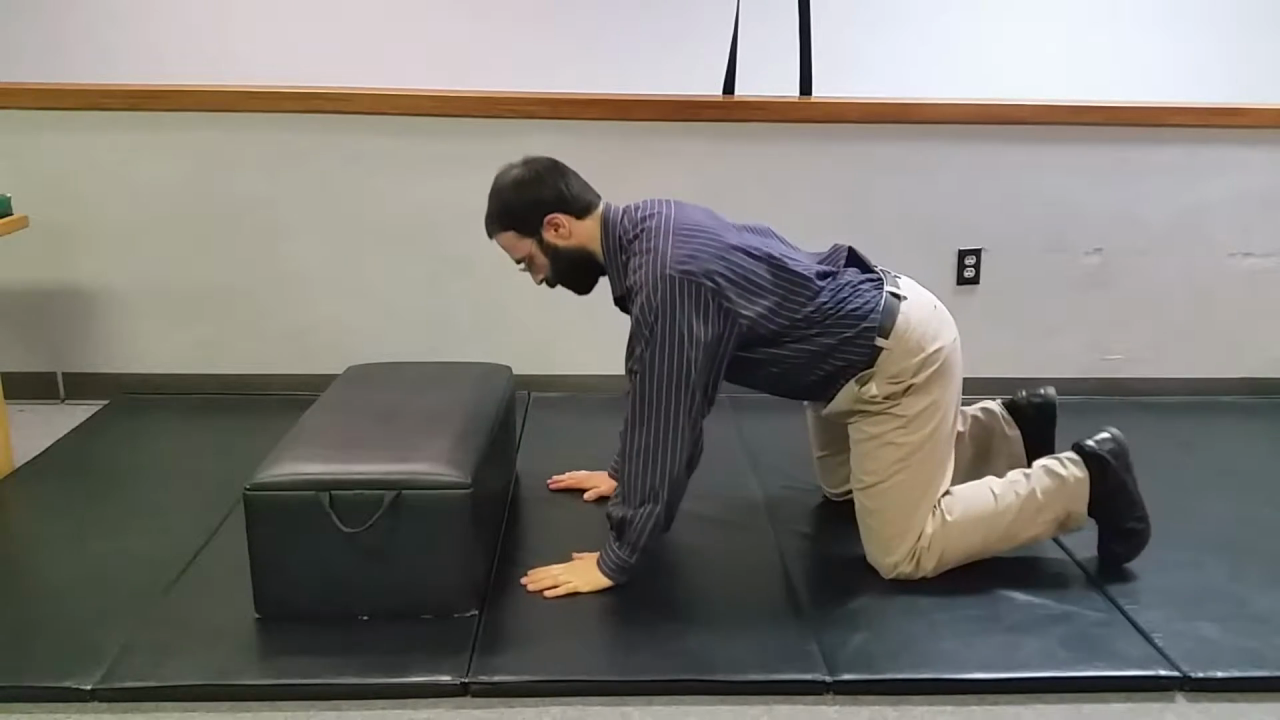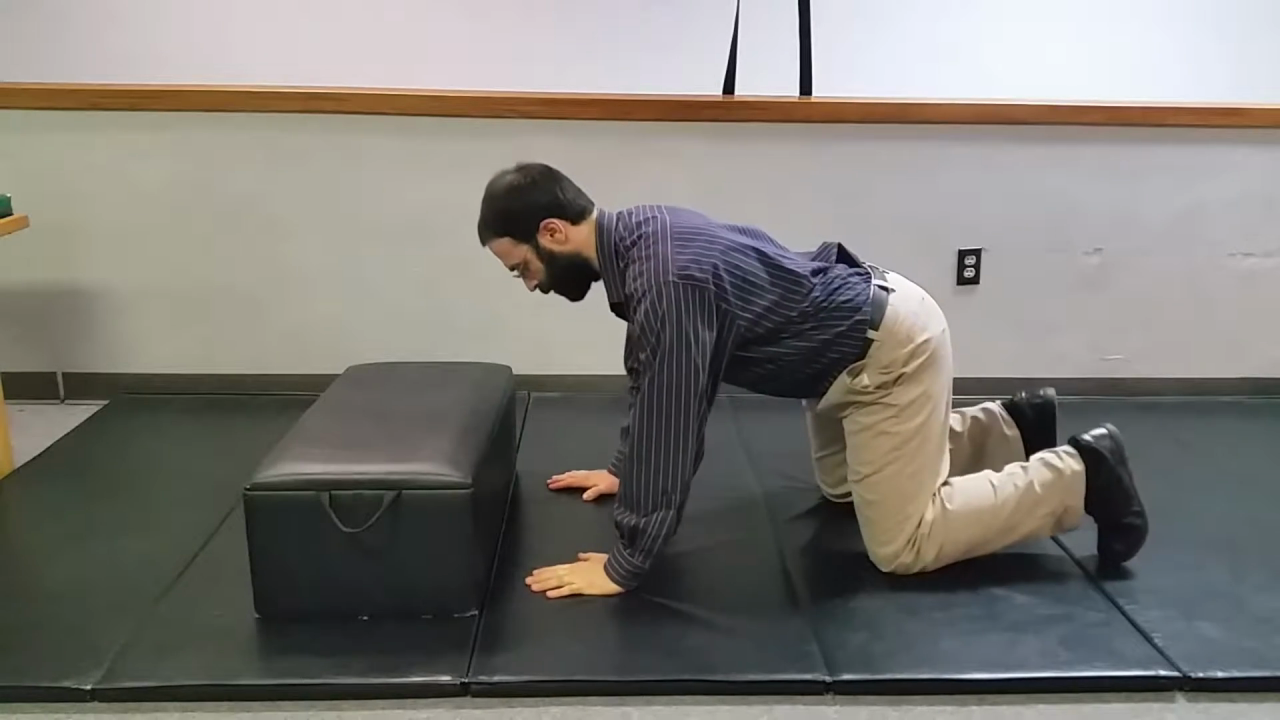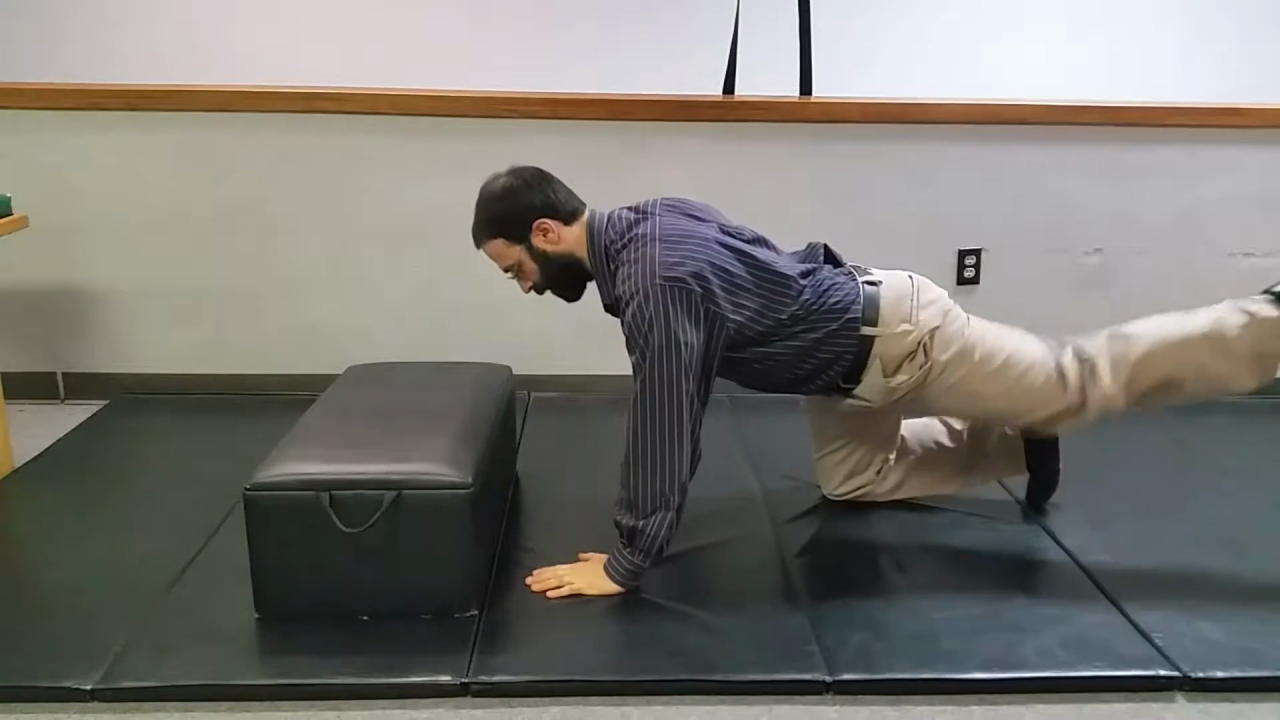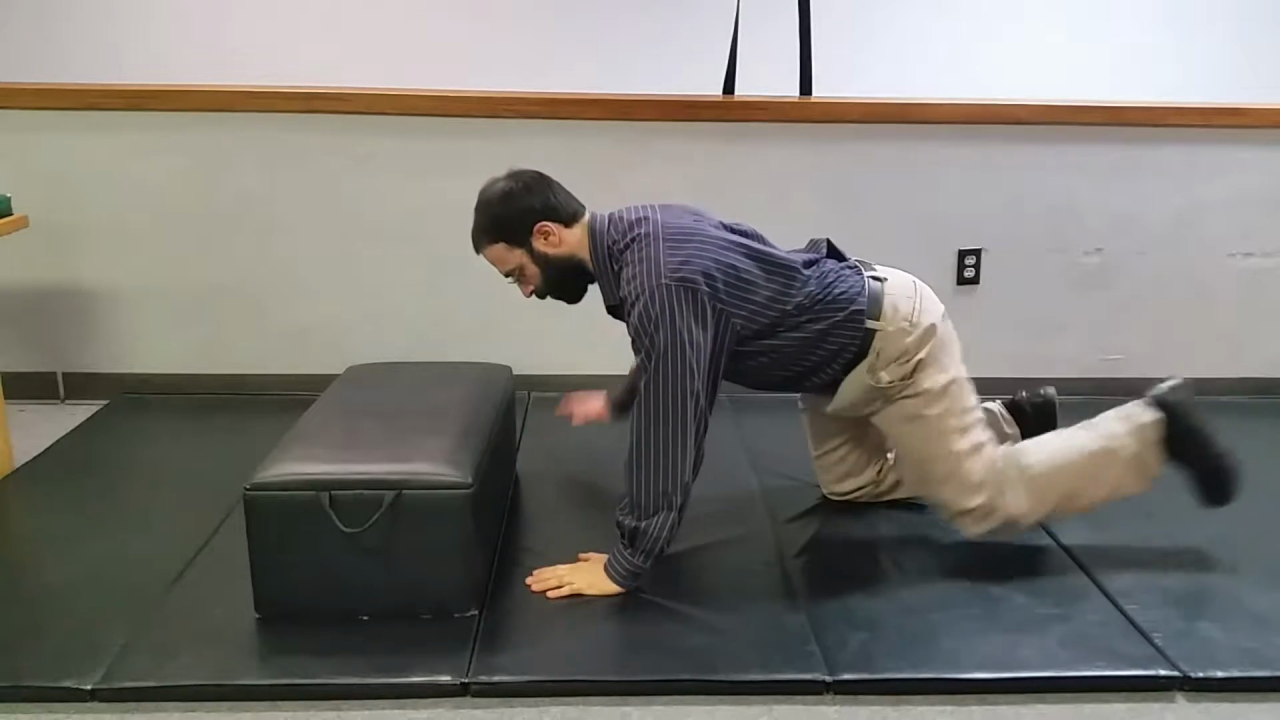
dt=0.5s
person 1, frame 1
left shoulder: (669, 275)
right shoulder: (645, 227)
left elbow: (666, 420)
right elbow: (652, 382)
left wrist: (614, 562)
right wrist: (621, 474)
left hip: (898, 354)
right hip: (871, 328)
left knee: (903, 551)
right knee: (844, 484)
left ankle: (1085, 478)
right ankle: (1012, 427)
person 1, frame 2
left shoulder: (666, 278)
right shoulder: (638, 236)
left elbow: (671, 424)
right elbow: (652, 382)
left wrist: (624, 566)
right wrist: (617, 468)
left hip: (892, 345)
right hip: (857, 333)
left knee: (903, 543)
right knee: (844, 484)
left ankle: (1077, 473)
right ankle: (1012, 424)
person 1, frame 3
left shoulder: (652, 282)
right shoulder: (643, 222)
left elbow: (665, 430)
left wrist: (624, 566)
left hip: (895, 337)
right hip: (857, 318)
left knee: (1076, 379)
right knee: (856, 482)
right ankle: (1014, 444)
person 1, frame 4
left shoulder: (658, 278)
right shoulder: (633, 234)
left elbow: (676, 426)
left wrist: (628, 564)
right wrist: (621, 399)
left hip: (892, 341)
right hip: (848, 334)
left knee: (988, 499)
right knee: (852, 482)
left ankle: (1147, 430)
right ankle: (1011, 420)
